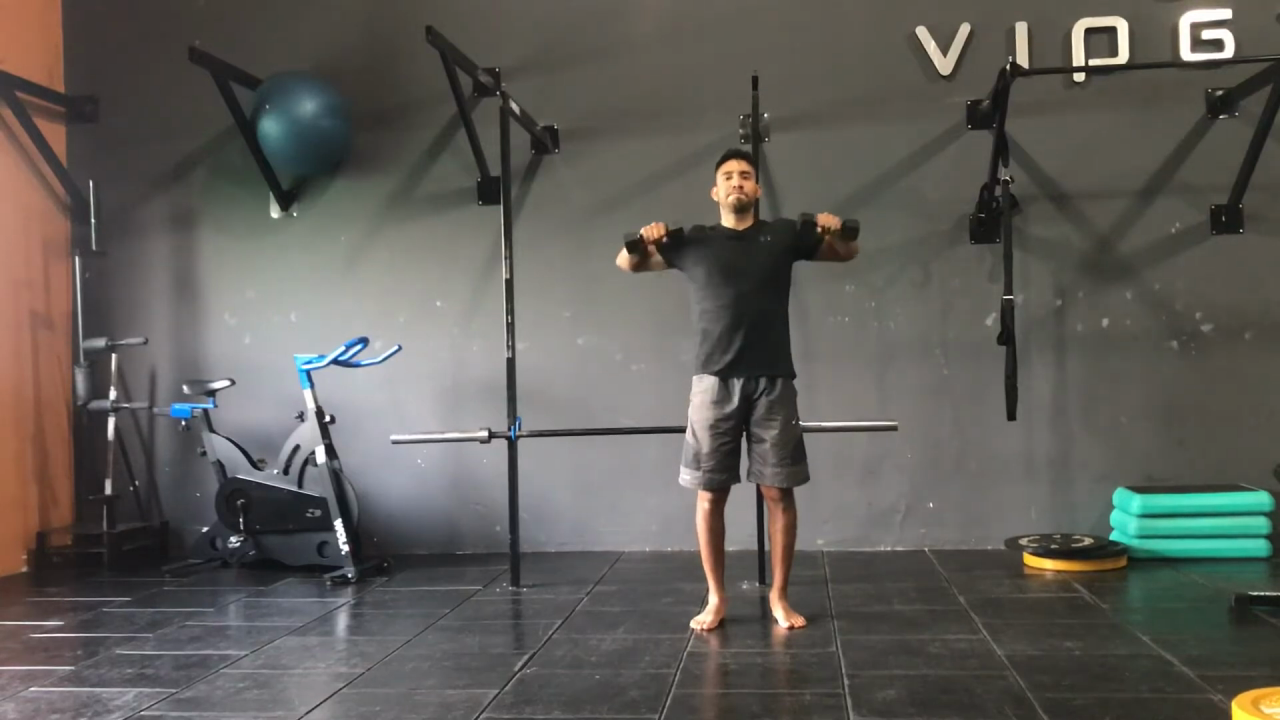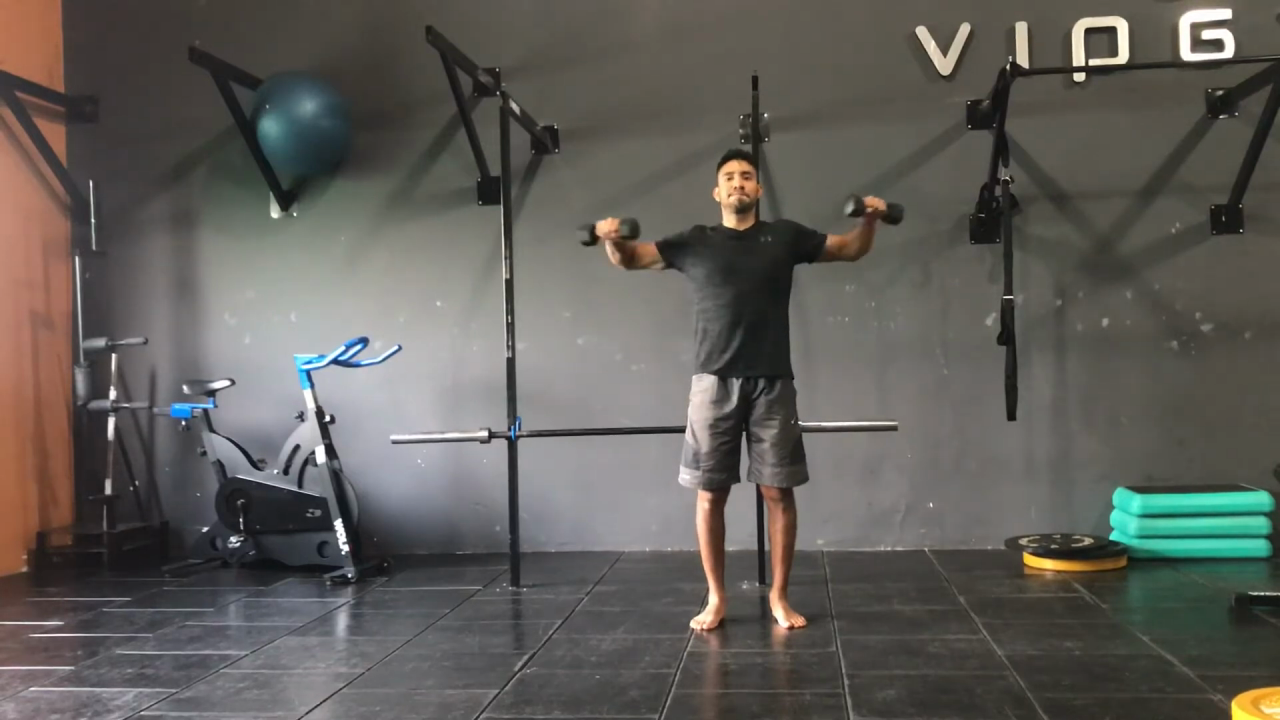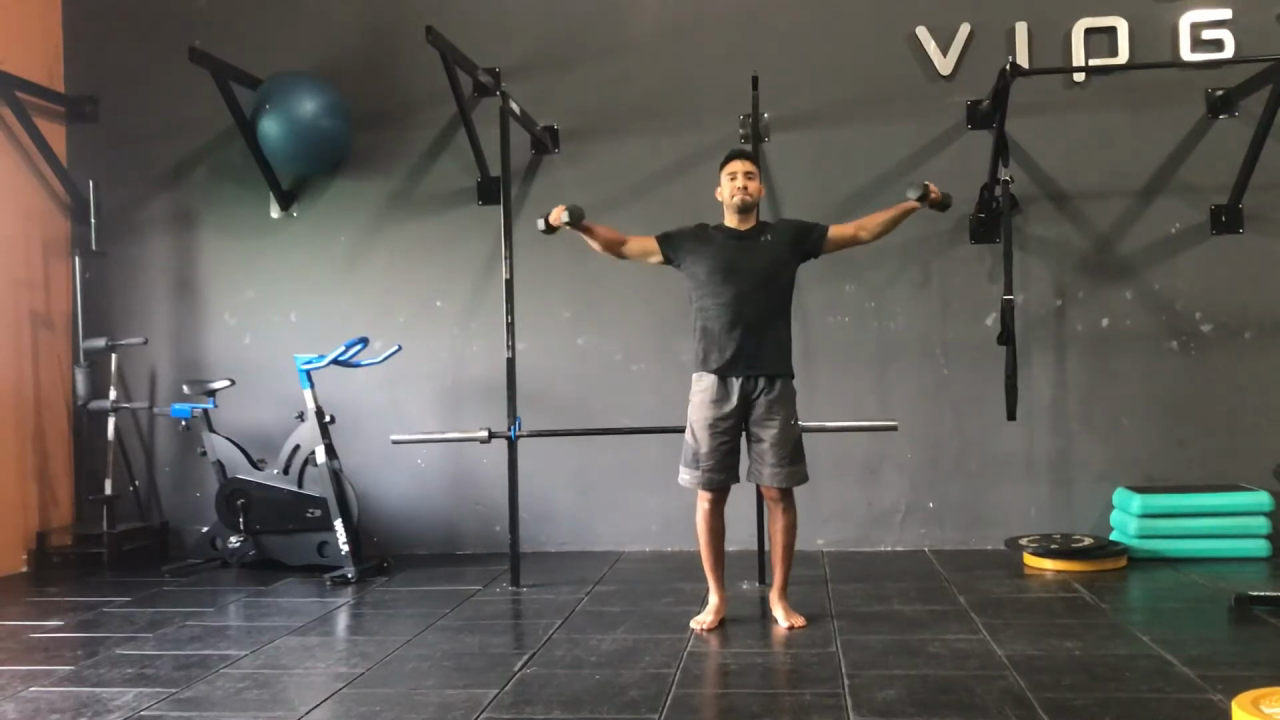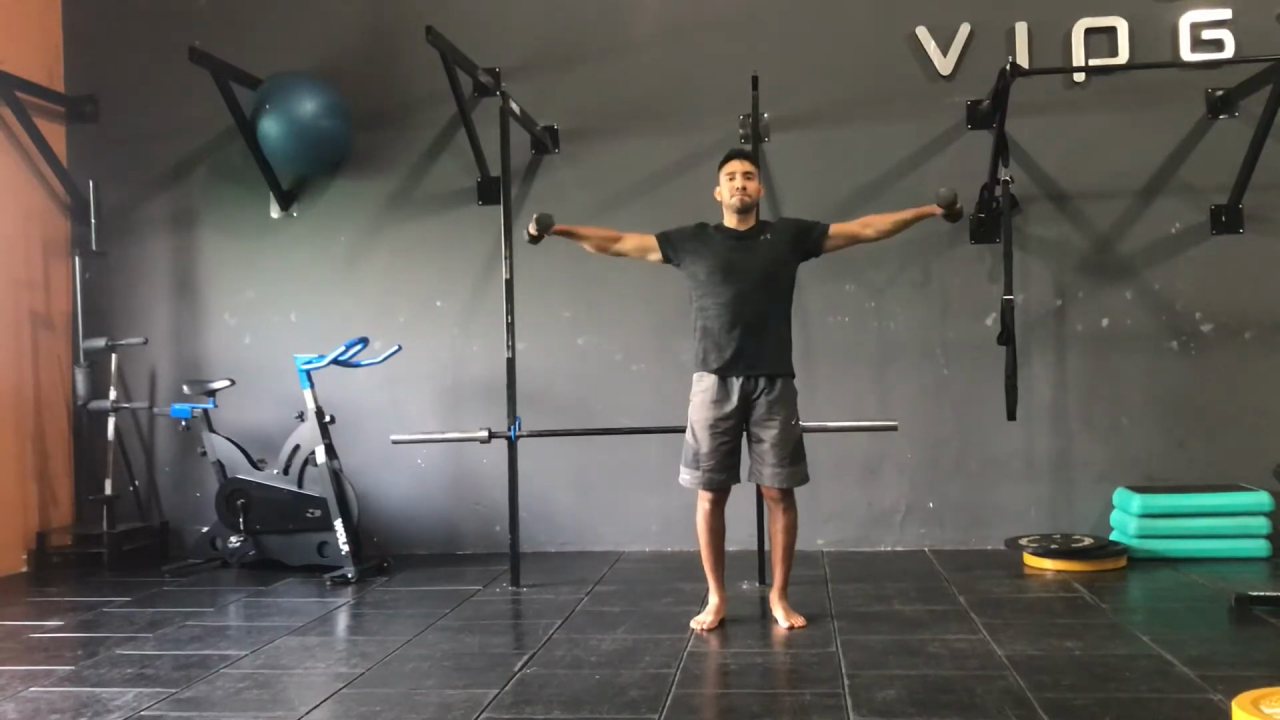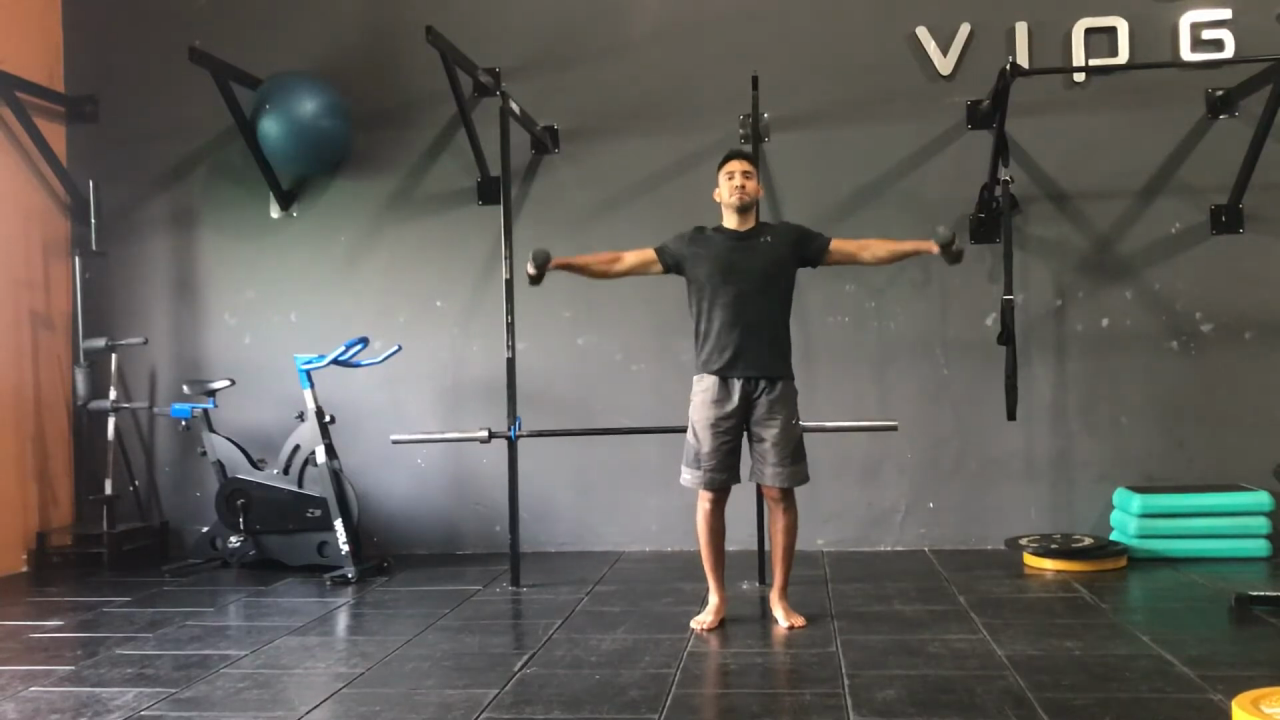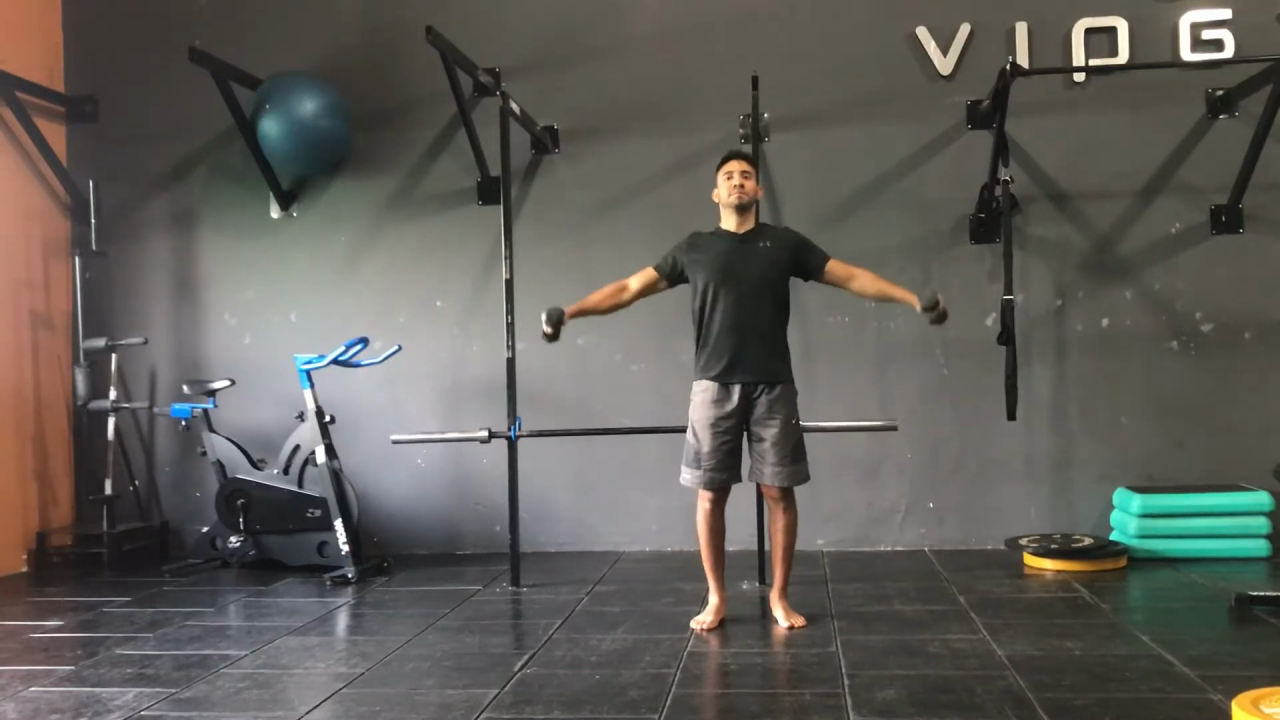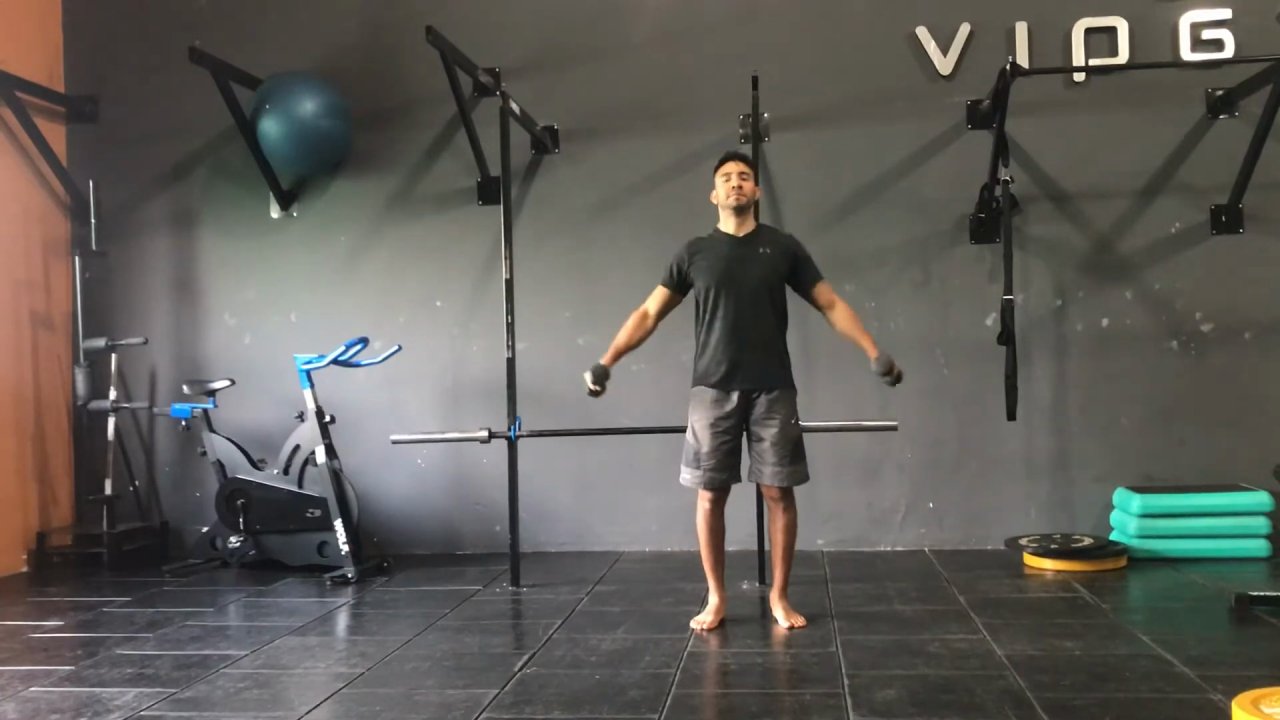
dt=0.3s
person 1, frame 1
left shoulder: (783, 234)
right shoulder: (693, 242)
left elbow: (847, 252)
right elbow: (628, 262)
left wrist: (836, 230)
right wrist: (640, 241)
left hip: (772, 383)
right hip: (714, 383)
left knee: (779, 492)
right knee: (710, 494)
left ankle: (779, 595)
right ankle: (716, 598)
person 1, frame 2
left shoulder: (785, 236)
right shoulder: (694, 243)
left elbow: (852, 248)
right elbow: (629, 258)
left wrist: (870, 218)
right wrist: (609, 237)
left hip: (772, 383)
right hip: (714, 382)
left knee: (779, 491)
right knee: (710, 493)
left ankle: (779, 595)
right ankle: (716, 598)
person 1, frame 3
left shoulder: (788, 235)
right shoulder: (693, 241)
left elbow: (860, 231)
right elbow: (622, 246)
left wrist: (911, 205)
right wrist: (578, 224)
left hip: (772, 383)
right hip: (713, 382)
left knee: (779, 492)
right knee: (710, 493)
left ankle: (779, 595)
right ankle: (715, 597)
person 1, frame 4
left shoulder: (788, 235)
right shoulder: (692, 241)
left elbow: (864, 229)
right elbow: (620, 243)
left wrist: (928, 211)
right wrist: (560, 229)
left hip: (773, 383)
right hip: (715, 383)
left knee: (780, 492)
right knee: (710, 493)
left ankle: (780, 596)
right ankle: (716, 598)
person 1, frame 5
left shoulder: (787, 238)
right shoulder: (694, 244)
left elbow: (862, 250)
right elbow: (622, 261)
left wrist: (925, 246)
right wrist: (559, 262)
left hip: (773, 384)
right hip: (715, 383)
left knee: (780, 492)
right knee: (711, 494)
left ankle: (780, 596)
right ankle: (716, 598)
person 1, frame 6
left shoulder: (785, 242)
right shoulder: (694, 248)
left elbow: (850, 277)
right elbow: (630, 288)
left wrist: (912, 299)
right wrist: (572, 312)
left hip: (773, 387)
right hip: (714, 387)
left knee: (780, 492)
right knee: (710, 494)
left ankle: (779, 596)
right ankle: (715, 598)
person 1, frame 7
left shoulder: (783, 247)
right shoulder: (695, 253)
left elbow: (832, 304)
right elbow: (648, 312)
left wrist: (875, 351)
right wrist: (606, 361)
left hip: (773, 390)
right hip: (713, 391)
left knee: (780, 492)
right knee: (710, 494)
left ankle: (779, 596)
right ankle: (715, 598)
